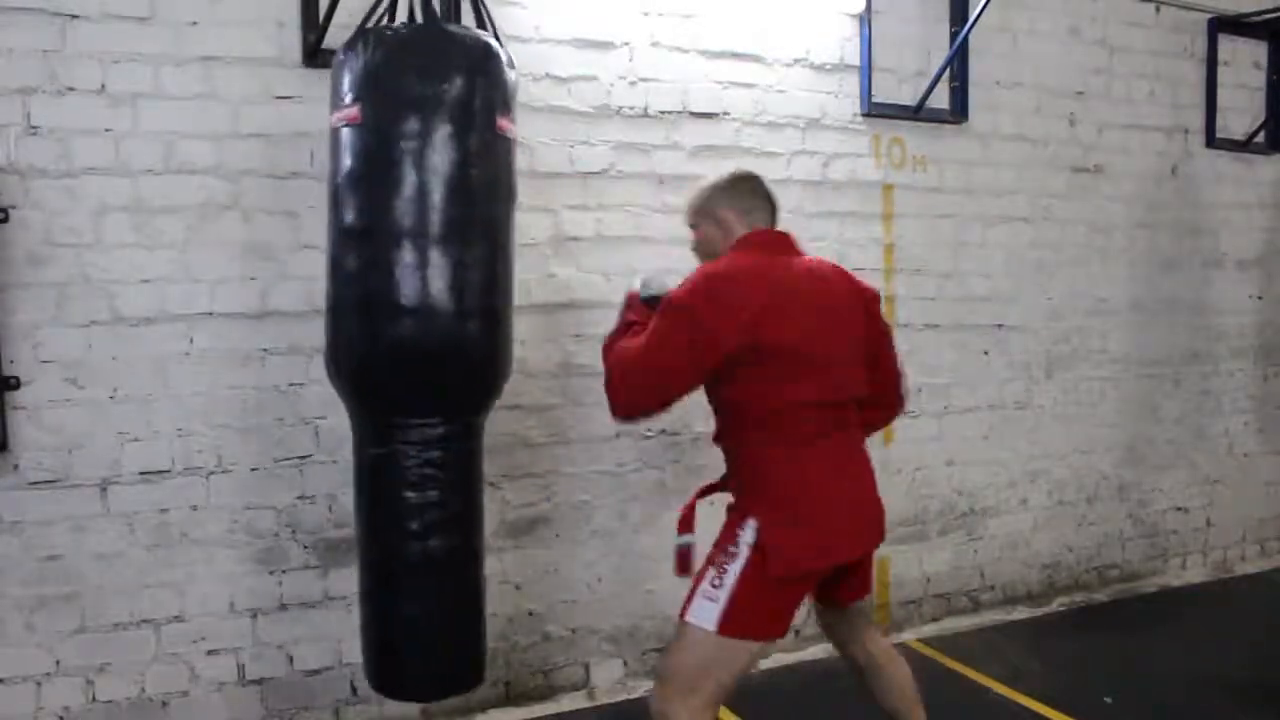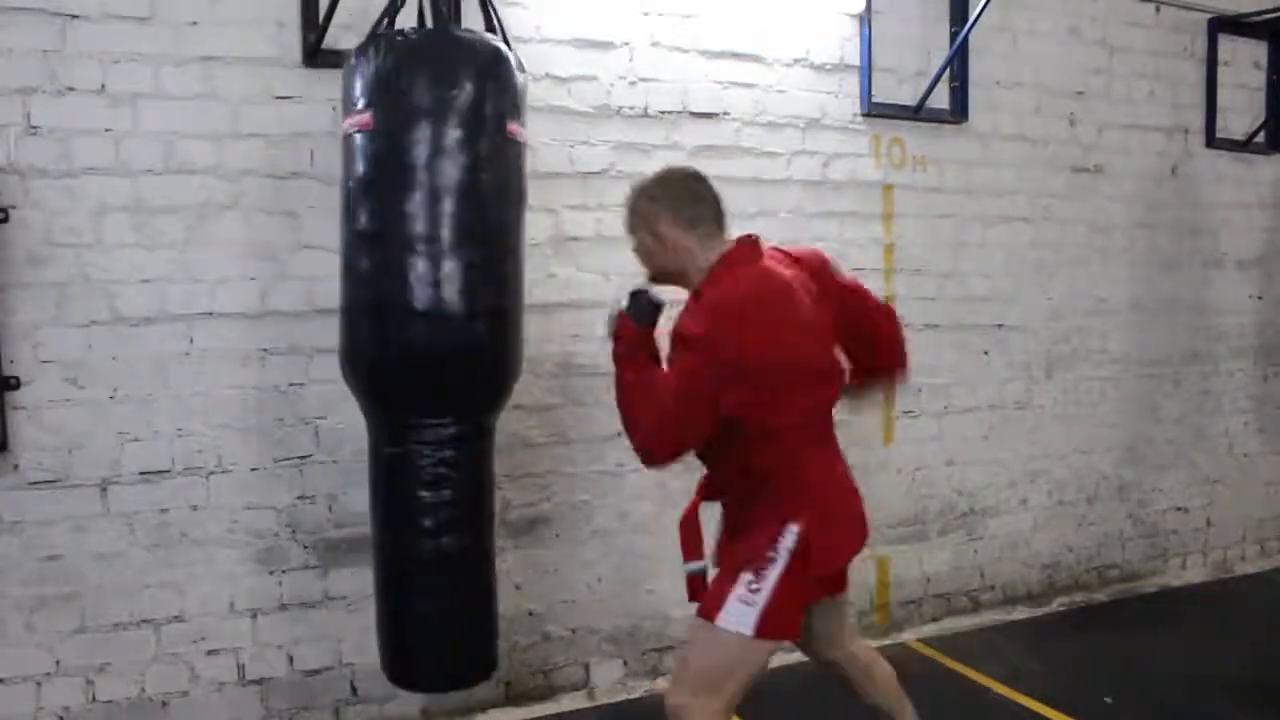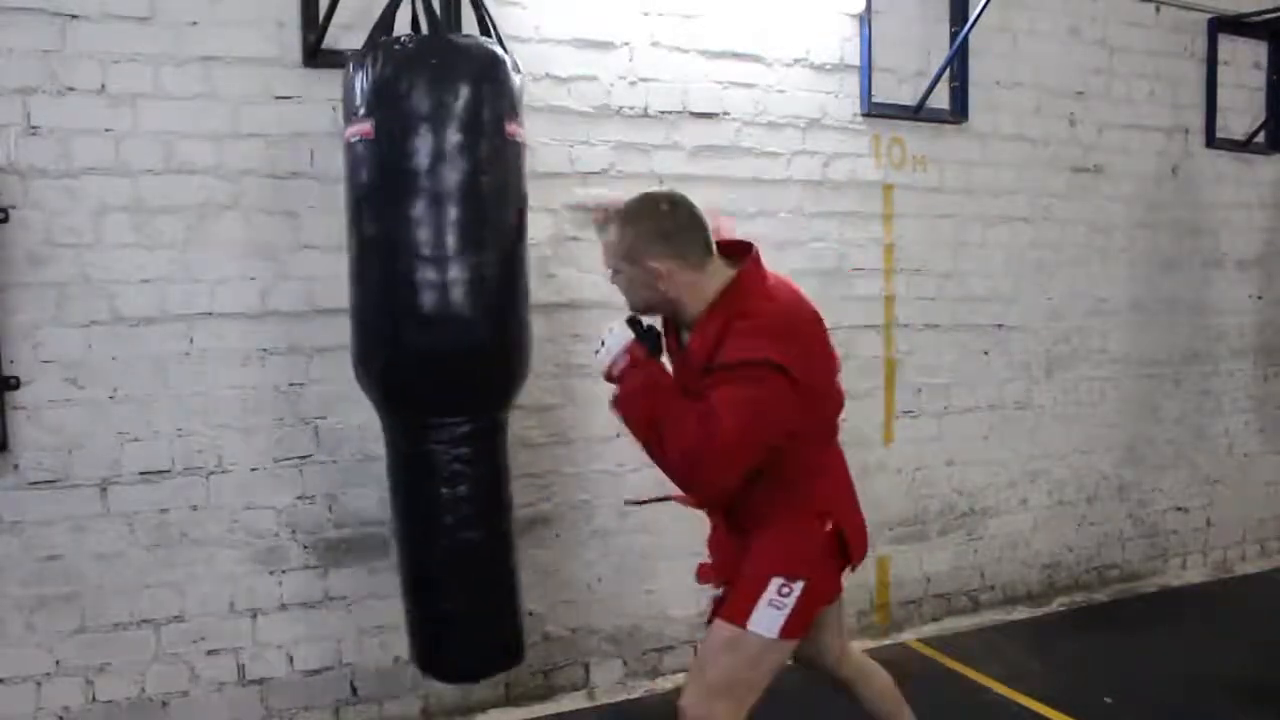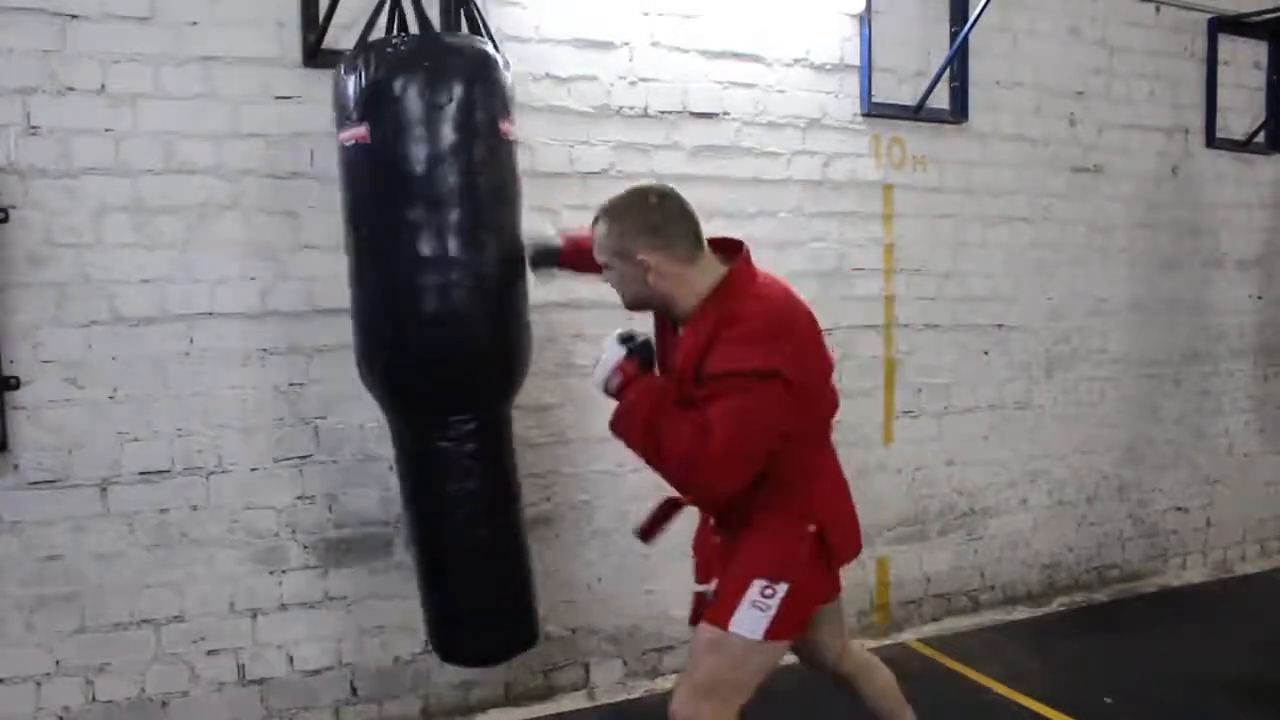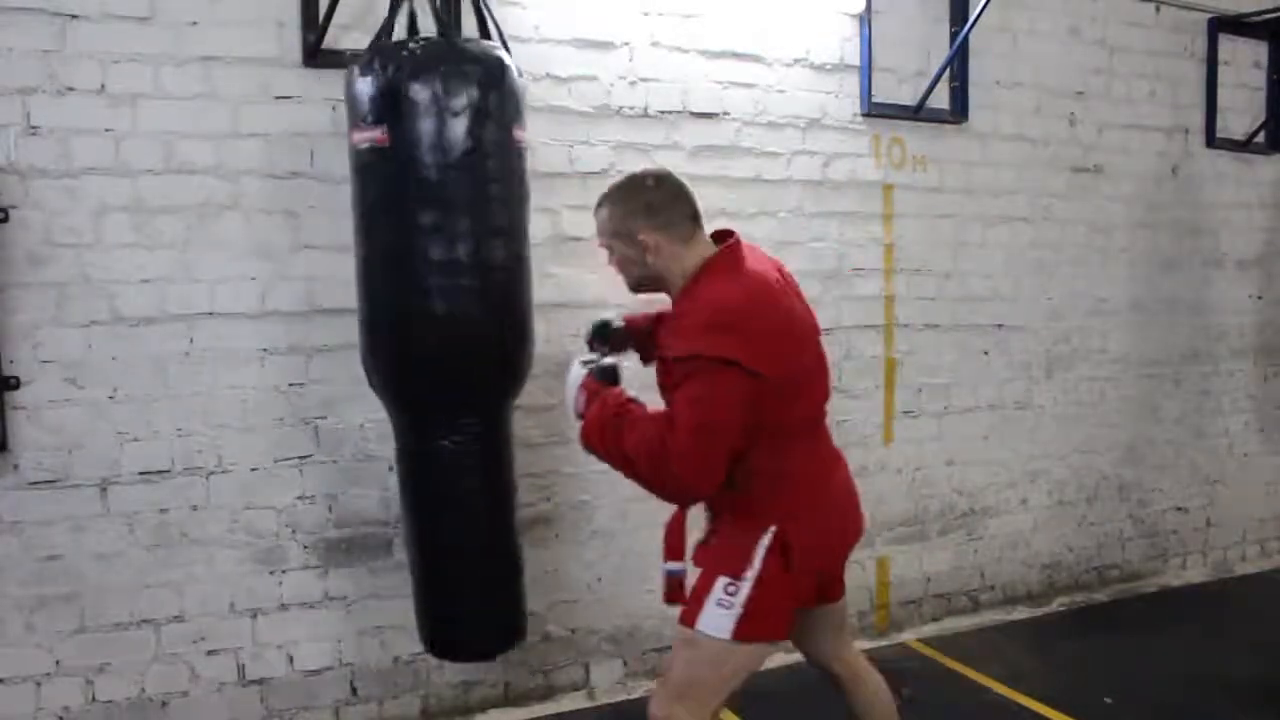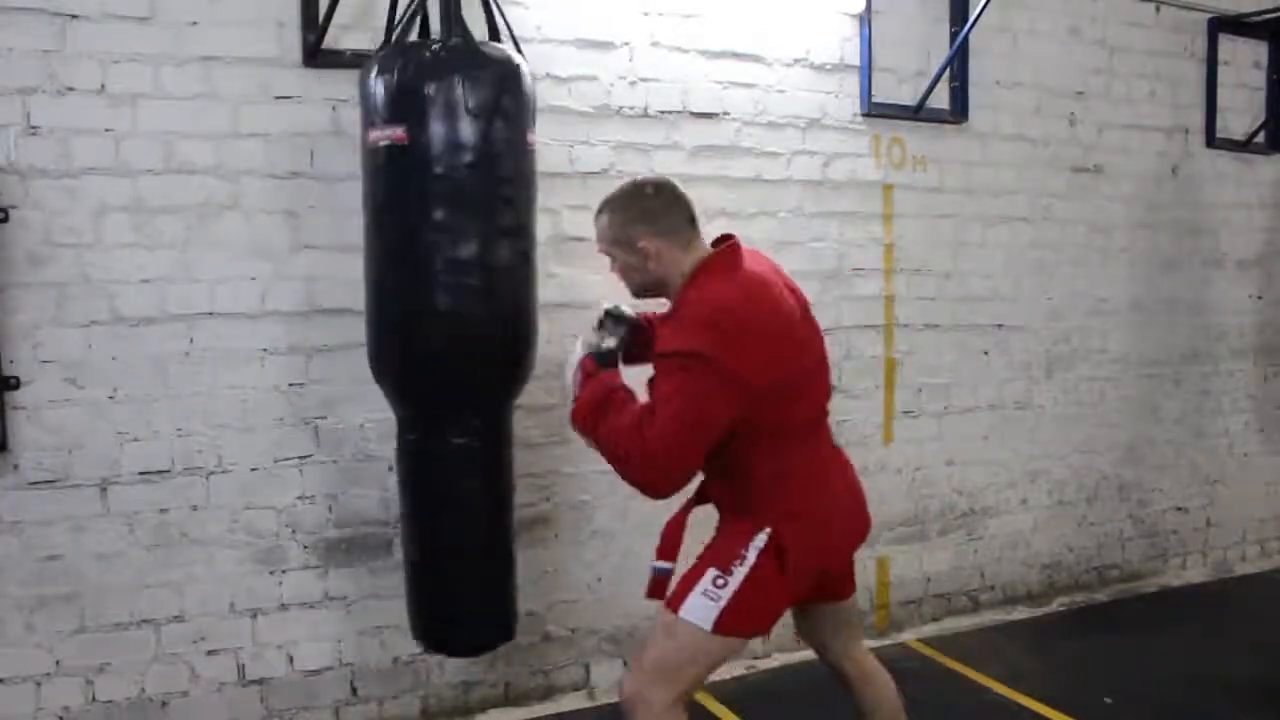
dt=0.1s
person 1, frame 1
left shoulder: (723, 286)
right shoulder: (842, 288)
left elbow: (631, 392)
right elbow: (881, 401)
left wrist: (637, 317)
left hip: (780, 517)
right hip: (841, 499)
right knee: (860, 640)
person 1, frame 2
left shoulder: (723, 317)
right shoulder: (791, 267)
left elbow: (657, 438)
right elbow: (877, 327)
left wrist: (631, 338)
right wrist: (861, 374)
left hip: (786, 518)
right hip: (821, 501)
right knee: (833, 643)
person 1, frame 3
left shoulder: (766, 337)
right shoulder: (717, 269)
left elbow: (707, 468)
left wrist: (634, 371)
left hip: (796, 523)
right hip: (760, 514)
right knee: (829, 652)
person 1, frame 4
left shoulder: (757, 338)
right shoulder: (705, 265)
left elbow: (710, 472)
right elbow: (645, 237)
left wrist: (630, 385)
right wrist: (571, 249)
left hip: (787, 526)
right hip: (756, 515)
right knee: (834, 650)
person 1, frame 5
left shoulder: (720, 324)
right shoulder: (741, 266)
left elbow: (679, 469)
left wrist: (594, 401)
right wrist: (635, 334)
left hip: (776, 525)
right hip: (814, 505)
right knee: (835, 653)
person 1, frame 6
left shoulder: (713, 321)
right shoulder: (741, 269)
left elbow: (655, 464)
left wrist: (594, 379)
right wrist: (638, 335)
left hip: (776, 525)
right hip: (819, 504)
right knee: (845, 652)
